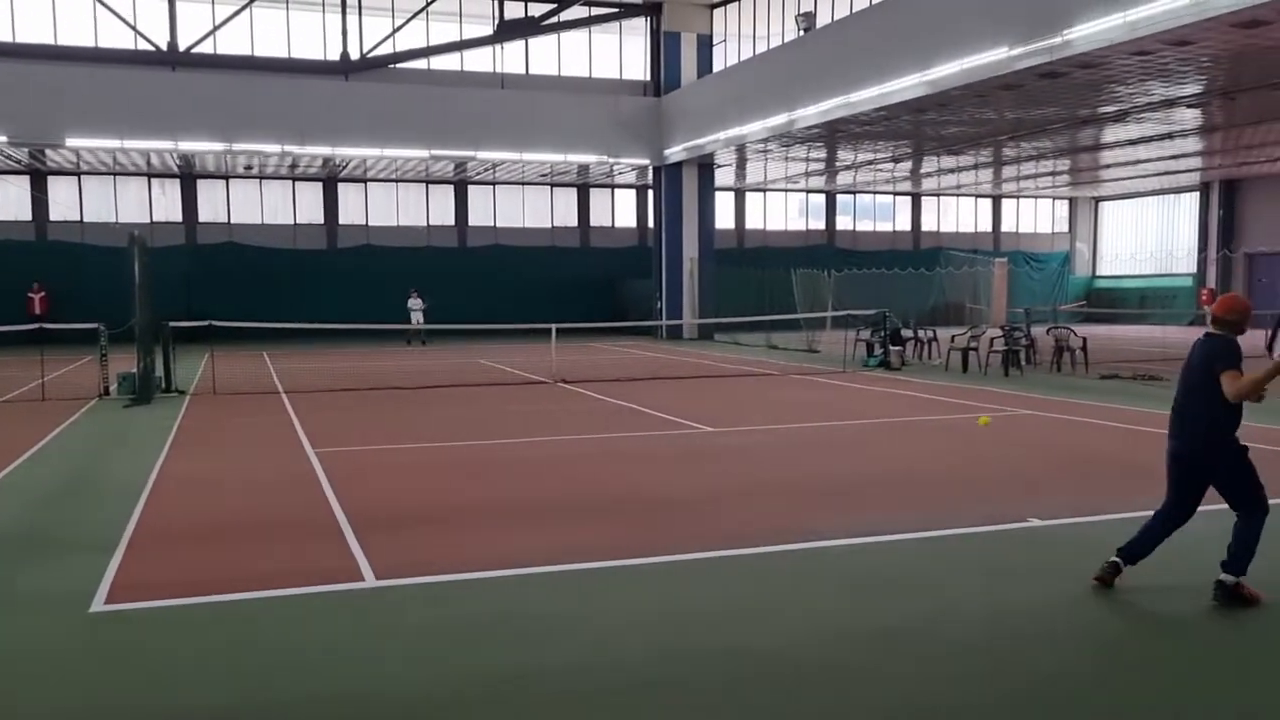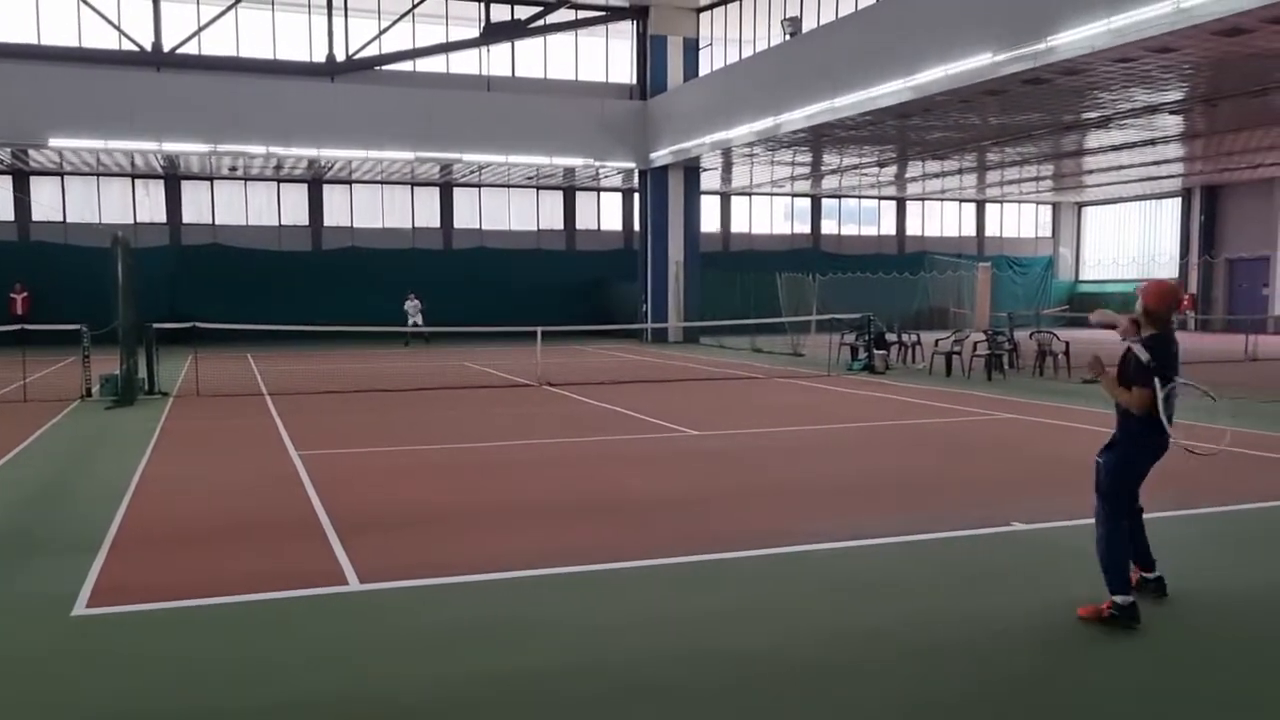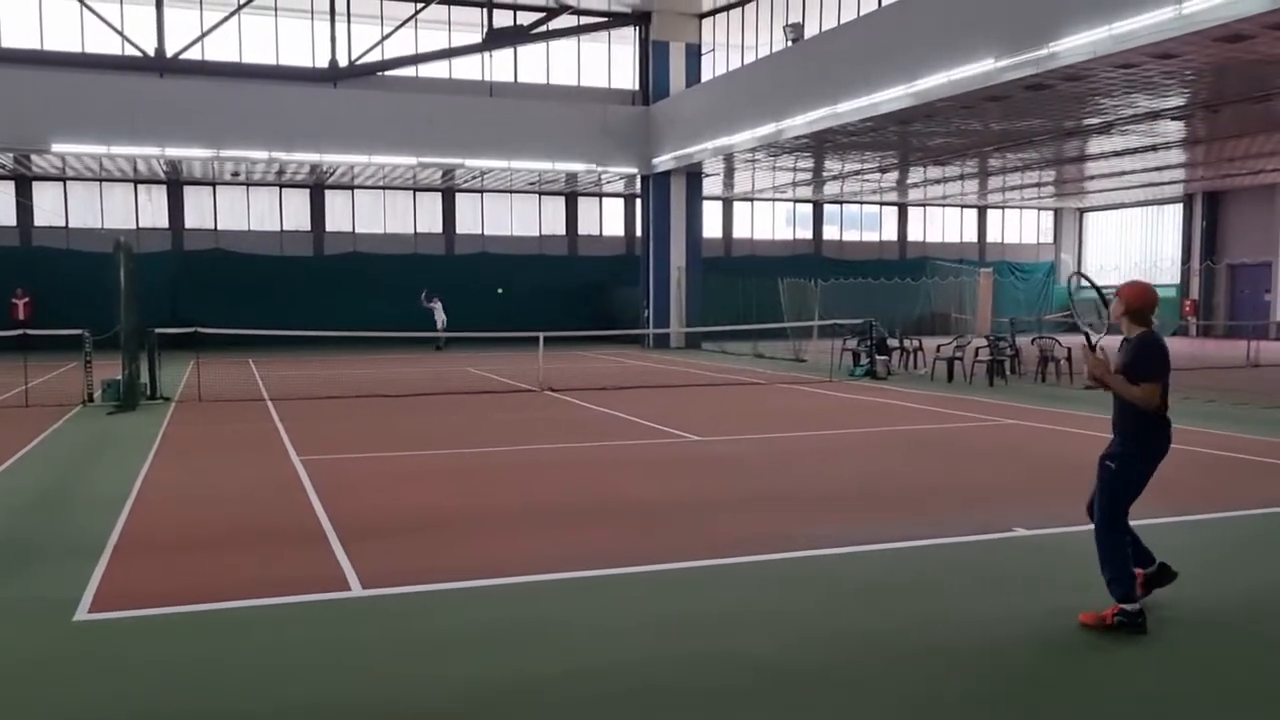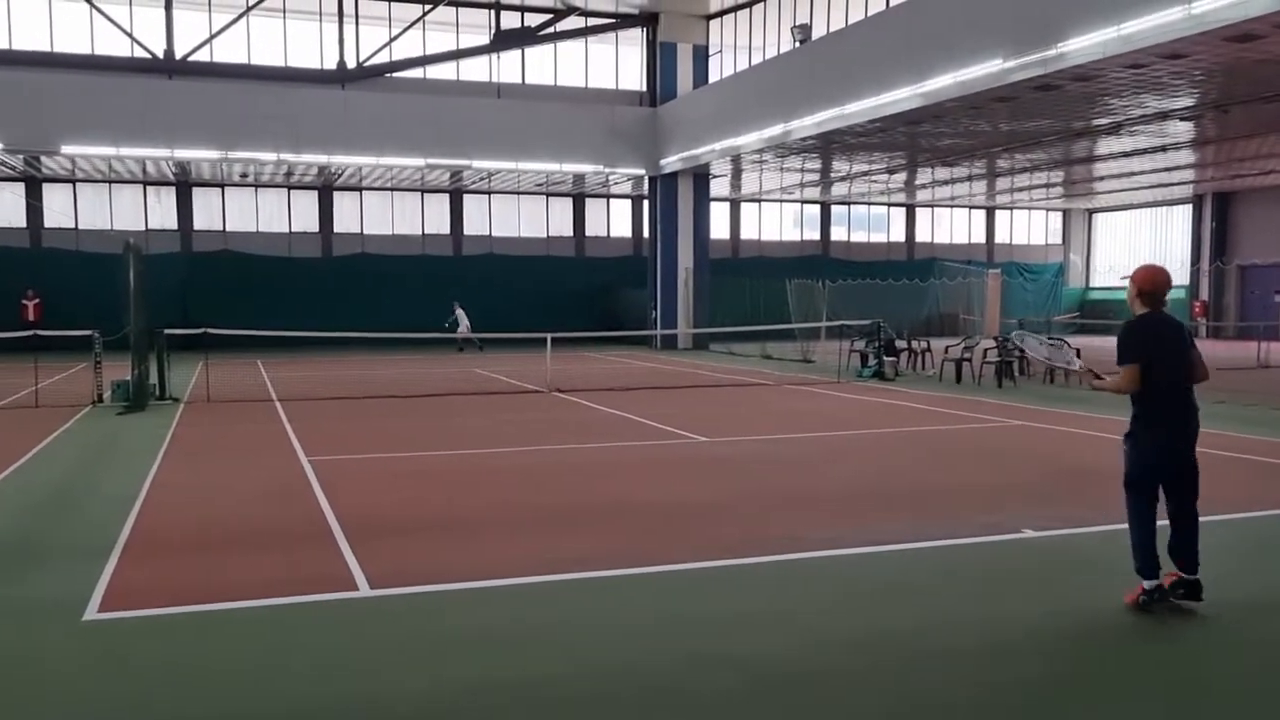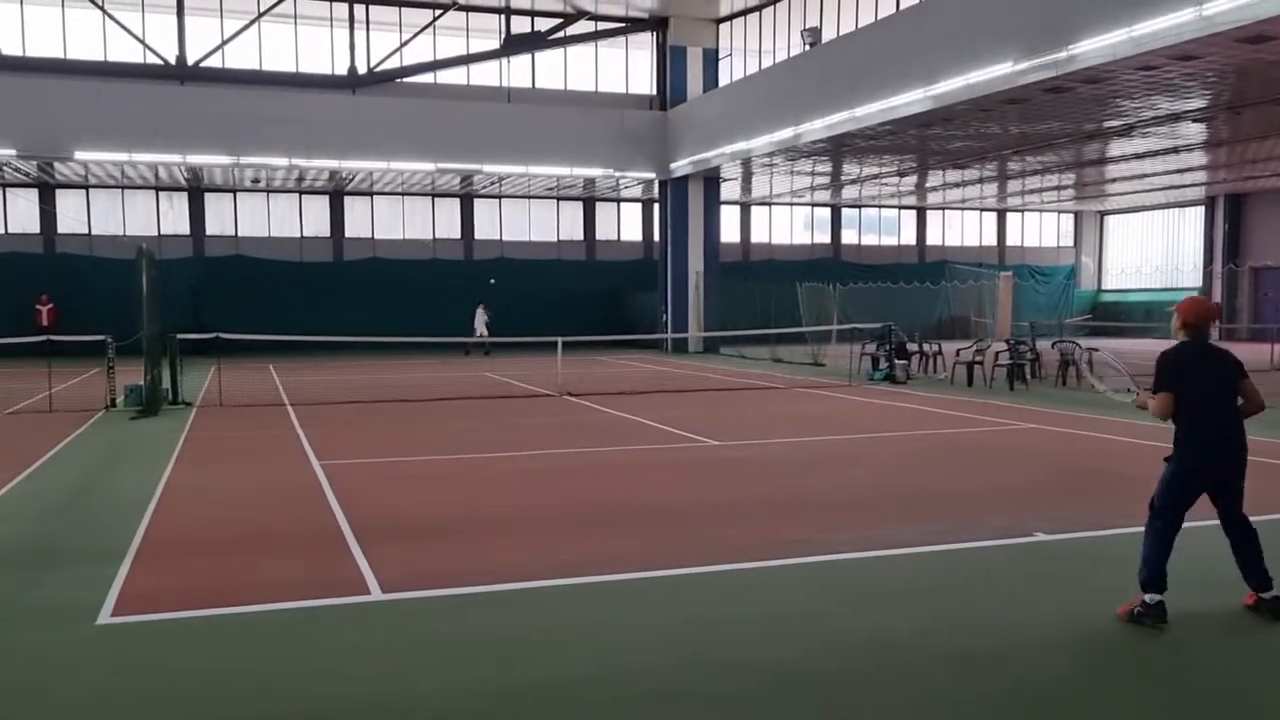
dt=0.5s
person 1, frame 1
left shoulder: (1202, 344)
right shoulder: (1227, 347)
right elbow: (1234, 394)
left wrist: (1251, 386)
left hip: (1181, 443)
right hip: (1217, 445)
left knee: (1175, 509)
right knee: (1253, 509)
left ankle: (1117, 562)
right ankle: (1230, 580)
person 1, frame 2
left shoulder: (1155, 353)
right shoulder: (1161, 335)
left elbow: (1139, 407)
right elbow: (1125, 325)
left wrist: (1104, 374)
right wrist: (1110, 319)
left hip: (1138, 440)
right hip: (1140, 439)
left knee: (1110, 511)
right knee: (1124, 505)
left ankle: (1122, 602)
right ankle: (1148, 575)
person 1, frame 3
left shoulder: (1150, 347)
right shoulder: (1129, 343)
left elbow: (1151, 401)
left wrist: (1108, 376)
right wrist: (1101, 373)
left hip: (1141, 445)
right hip: (1128, 442)
left knee: (1107, 519)
right knee: (1101, 511)
left ankle: (1128, 610)
right ankle: (1150, 569)
person 1, frame 4
left shoulder: (1132, 329)
right shoulder: (1178, 327)
left elbow: (1129, 384)
right elbow: (1201, 372)
left wrist: (1099, 383)
left hip: (1150, 429)
right hip: (1185, 424)
left knee: (1141, 504)
right knee: (1183, 501)
left ankle: (1151, 584)
right ankle: (1187, 578)
person 1, frame 5
left shoulder: (1170, 359)
right shoulder: (1226, 357)
left elbow: (1163, 411)
left wrist: (1146, 401)
left hip: (1192, 454)
right hip: (1232, 452)
left knee: (1162, 520)
right knee: (1234, 519)
left ankle: (1151, 601)
